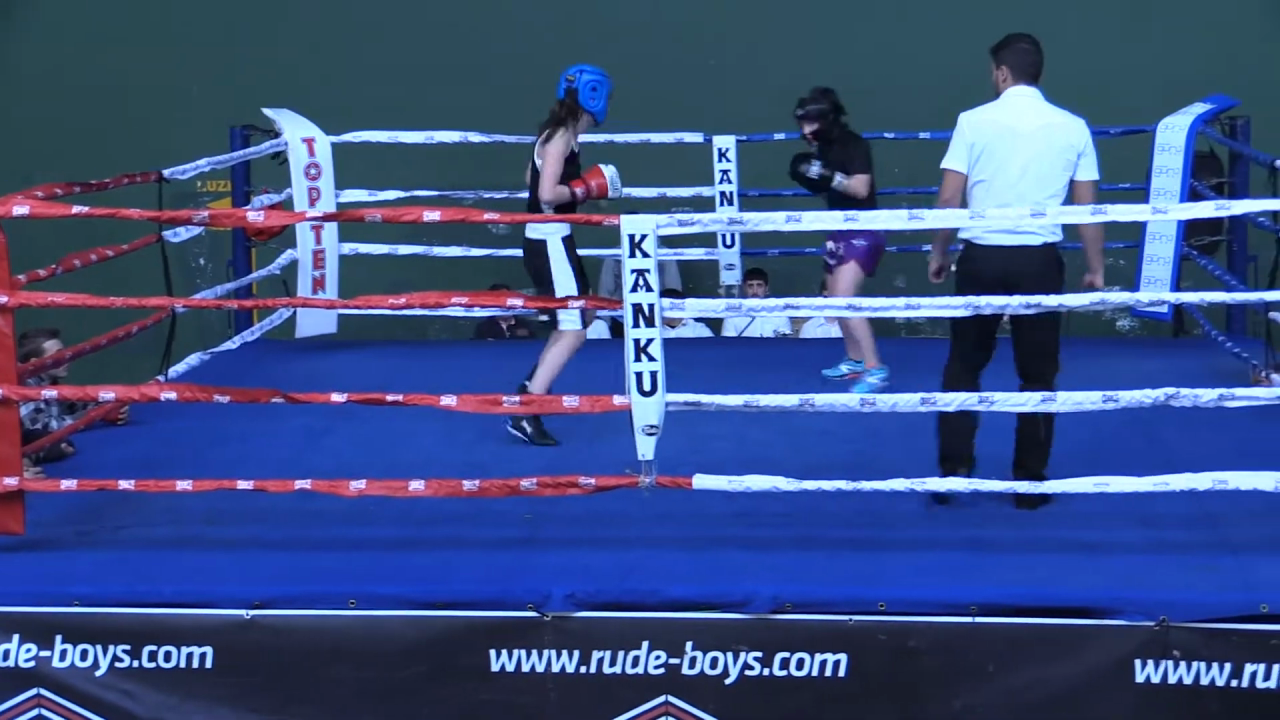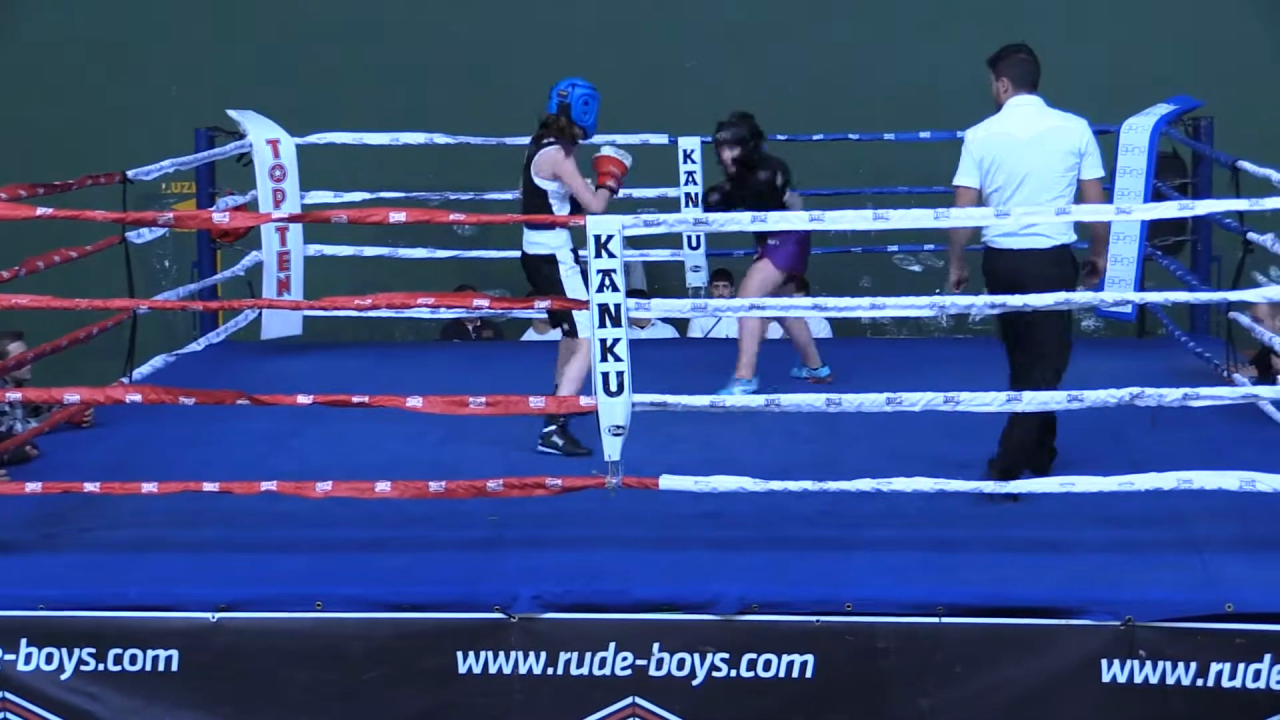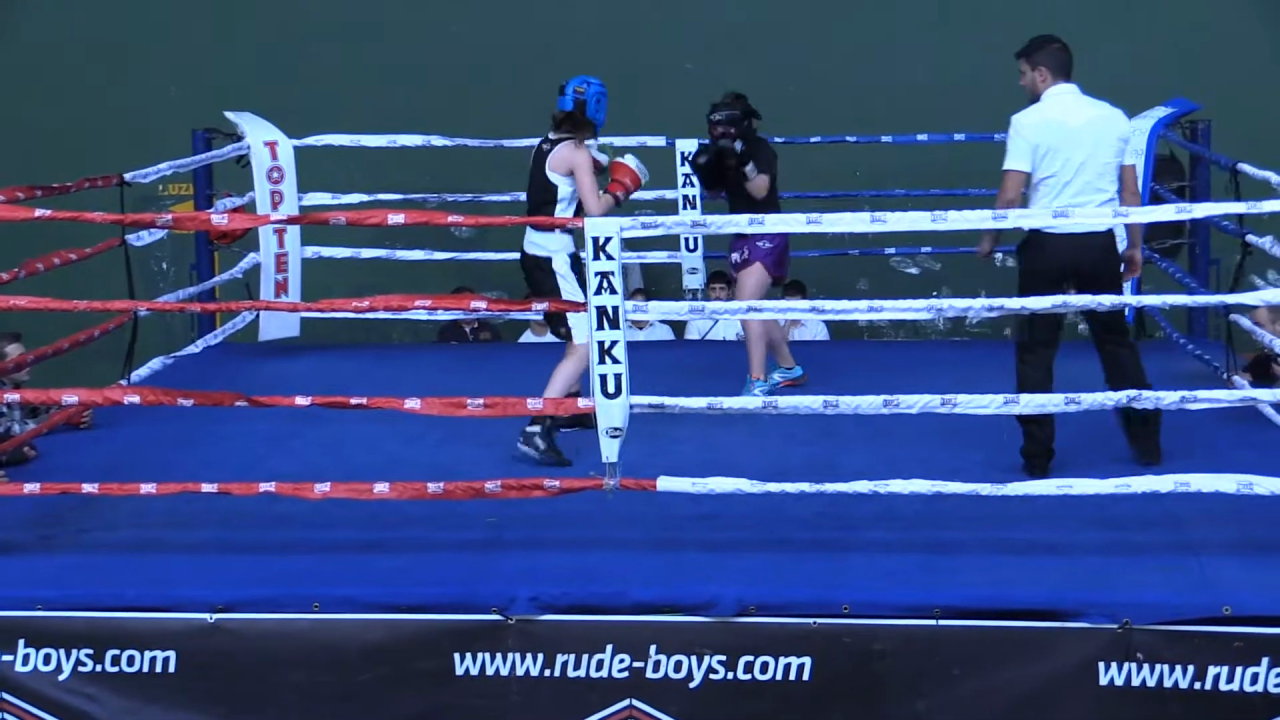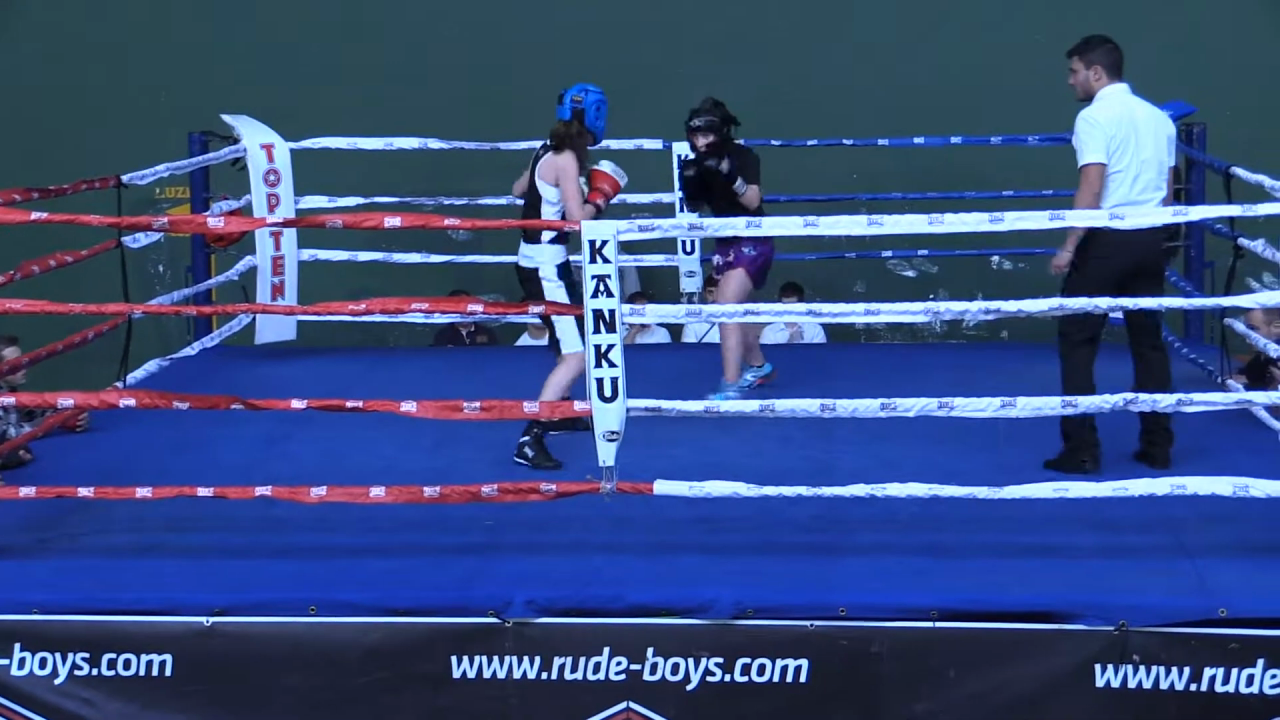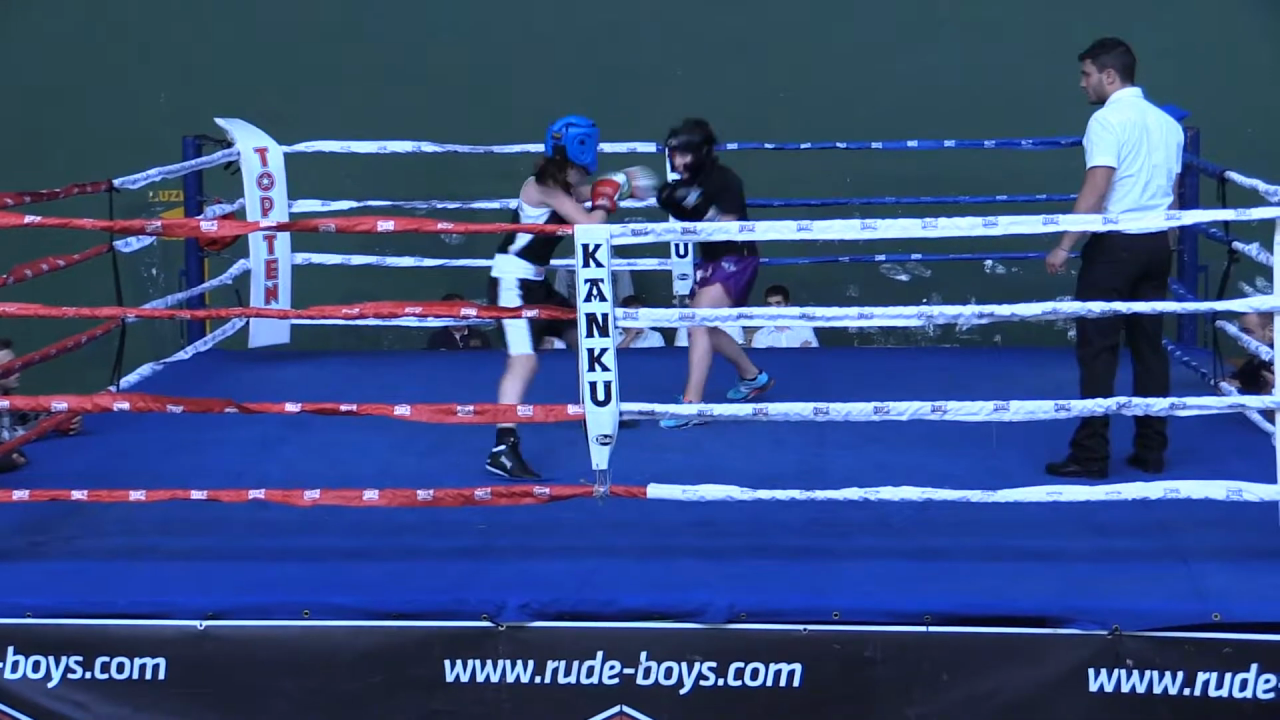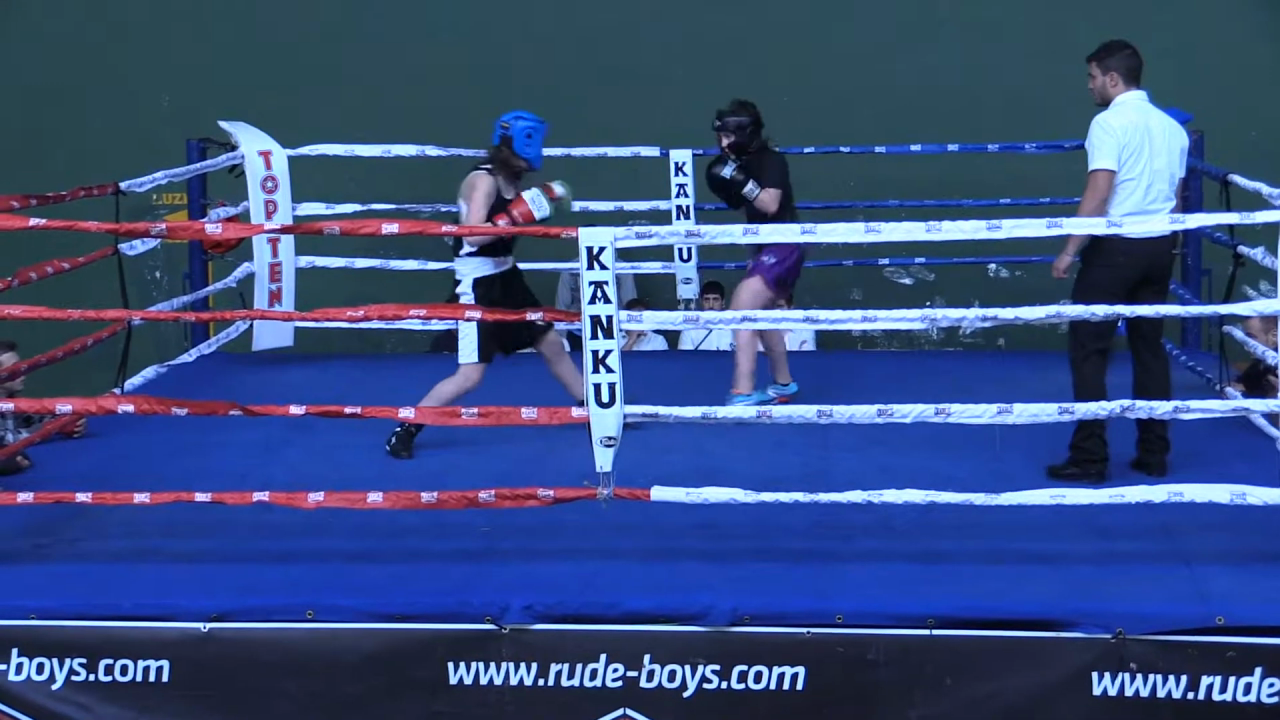
dt=0.4s
person 1, frame 1
left shoulder: (975, 120)
right shoulder: (1073, 127)
left elbow: (949, 197)
right elbow: (1088, 207)
left wrist: (939, 252)
right wrist: (1096, 269)
left hip: (982, 258)
right hip: (1039, 261)
left knee: (962, 367)
right knee: (1037, 376)
left ankle: (954, 469)
right ankle: (1029, 482)
person 1, frame 2
left shoulder: (980, 135)
right shoulder: (1074, 129)
left elbow: (964, 212)
right elbow: (1095, 204)
left wrist: (956, 264)
right wrist: (1098, 253)
left hip: (1001, 261)
right hip: (1051, 261)
left knee: (1023, 360)
right knee: (1044, 366)
left ankle: (1036, 452)
right ankle: (1007, 464)
person 1, frame 3
left shoulder: (1028, 121)
right shoulder: (1113, 117)
left elbow: (1011, 196)
right elbow: (1130, 191)
left wrist: (989, 237)
right wrist: (1135, 245)
left hip: (1046, 246)
right hip: (1098, 244)
left knee: (1035, 351)
right knee: (1116, 342)
left ankle: (1037, 455)
right ankle: (1145, 440)
person 1, frame 4
left shoulder: (1095, 116)
right shoulder: (1159, 117)
left elbow: (1092, 190)
right elbow: (1166, 190)
left wrist: (1068, 246)
left hip: (1107, 241)
right hip: (1150, 240)
left knee: (1076, 341)
right knee: (1149, 342)
left ankle: (1081, 449)
right ankle: (1157, 446)
person 1, frame 5
left shoulder: (1108, 119)
right shoulder: (1168, 123)
left elbow: (1096, 192)
right elbow: (1169, 193)
left wrist: (1064, 245)
left hip: (1116, 246)
right hip: (1156, 245)
left knee: (1097, 350)
right knee: (1150, 346)
left ankle: (1091, 456)
right ankle: (1151, 449)
person 1, frame 6
left shoulder: (1110, 122)
right shoulder: (1173, 127)
left elbow: (1097, 196)
right elbow: (1174, 198)
left wrist: (1069, 250)
left hip: (1115, 249)
right hip: (1158, 249)
left knee: (1088, 350)
right knee: (1150, 349)
left ankle: (1089, 458)
right ankle: (1154, 453)
person 2, frame 1
left shoulder: (569, 134)
right shoulder: (561, 137)
left elbow: (545, 183)
right elbow: (546, 192)
left wrist: (589, 188)
right wrist: (586, 188)
left hip: (552, 239)
right hip: (548, 241)
left knee: (575, 318)
right knee: (573, 331)
left ankle: (534, 390)
right ankle: (524, 414)
person 2, frame 2
left shoulder: (541, 143)
right shoulder: (560, 153)
left elbow: (525, 191)
right elbow: (593, 206)
right wrist: (610, 180)
left hip: (537, 252)
right hip: (554, 255)
left knee: (576, 325)
right knee: (588, 341)
left ankle: (564, 396)
right ankle: (552, 428)
person 2, frame 3
left shoulder: (548, 142)
right shoulder: (575, 149)
right elbow: (594, 210)
right wrist: (621, 186)
left hip: (537, 254)
right hip: (554, 257)
left knee: (579, 335)
right knee: (582, 348)
right ankle: (536, 428)
person 2, frame 4
left shoulder: (549, 151)
right shoulder: (566, 159)
left elbow: (518, 190)
right elbow: (578, 221)
right wrist: (601, 195)
left hip: (538, 262)
right hip: (544, 267)
left knee: (582, 333)
right knee: (575, 357)
left ankle: (560, 414)
right ankle: (530, 439)
person 2, frame 5
left shoulder: (569, 185)
right shoulder: (545, 185)
right elbow: (590, 226)
right wrist: (606, 199)
left hip: (534, 282)
right hip: (513, 281)
right knee: (523, 363)
right ankle: (504, 449)
person 2, frame 6
left shoulder: (512, 179)
right shoulder: (482, 179)
right elbow: (474, 236)
left wrist: (547, 198)
right wrist: (517, 217)
left hip: (505, 275)
right hip: (477, 282)
left knee: (552, 344)
right knee: (469, 376)
right ankle: (406, 429)
person 3, frame 1
left shoulder: (854, 144)
right shoulder: (824, 147)
left elbow: (860, 189)
left wrist: (827, 175)
right wrist: (809, 177)
left hip: (863, 232)
right hip: (841, 231)
left knee: (842, 299)
right knee: (837, 300)
left ankle: (875, 369)
right ankle: (856, 361)
person 3, frame 2
left shoulder: (770, 168)
right shoulder: (735, 173)
left elbow: (796, 207)
right elbow: (737, 209)
left wrist: (781, 187)
right wrist: (717, 202)
left hip: (788, 241)
right hip: (771, 240)
left knee: (748, 298)
left ankle: (744, 379)
right ankle: (815, 367)
person 3, frame 3
left shoulder: (761, 149)
right shoulder: (723, 151)
left elbow: (759, 192)
right elbow: (717, 190)
left wrist: (742, 159)
right wrist: (705, 170)
left hip: (767, 237)
right hip: (742, 238)
left knee: (748, 306)
left ankle: (758, 381)
right ankle: (788, 368)
person 3, frame 4
left shoulder: (743, 157)
right shoulder: (700, 162)
left elbow: (752, 202)
right elbow: (695, 208)
left wrist: (729, 174)
right wrist: (691, 186)
left hip: (752, 243)
right hip: (725, 242)
left knee: (725, 307)
right knee: (733, 309)
left ankle: (731, 386)
right ankle: (758, 366)
person 3, frame 5
left shoulder: (724, 180)
right shoulder: (688, 182)
right elbow: (689, 221)
left wrist: (699, 205)
right wrist: (672, 203)
left hip: (735, 261)
right hip: (712, 260)
left knee: (698, 325)
right knee: (706, 329)
left ankle: (691, 405)
right ankle: (754, 378)
person 3, frame 6
left shoulder: (770, 161)
right shoulder: (740, 160)
left elbow: (770, 205)
right elbow: (736, 203)
left wrist: (738, 179)
right wrist: (723, 185)
left hip: (781, 249)
right hip: (769, 249)
left knee: (741, 311)
right knee: (757, 314)
left ankle: (743, 393)
right ankle: (783, 384)
